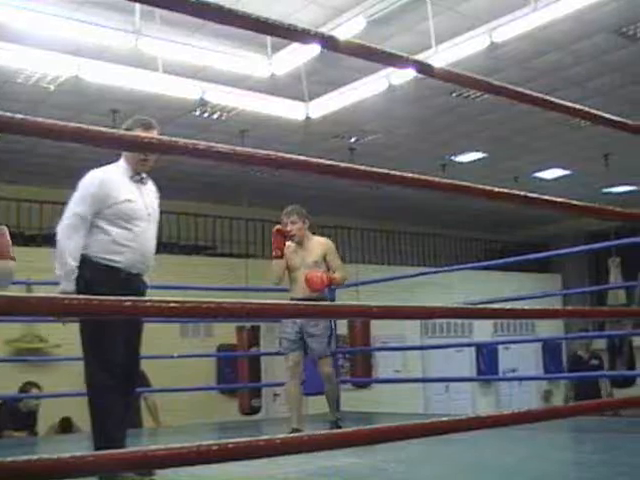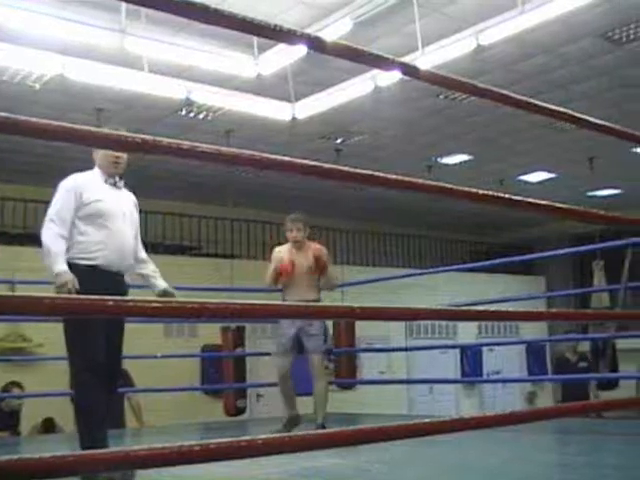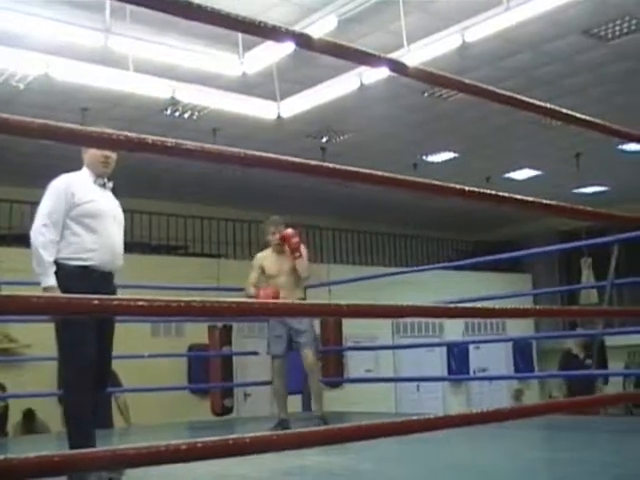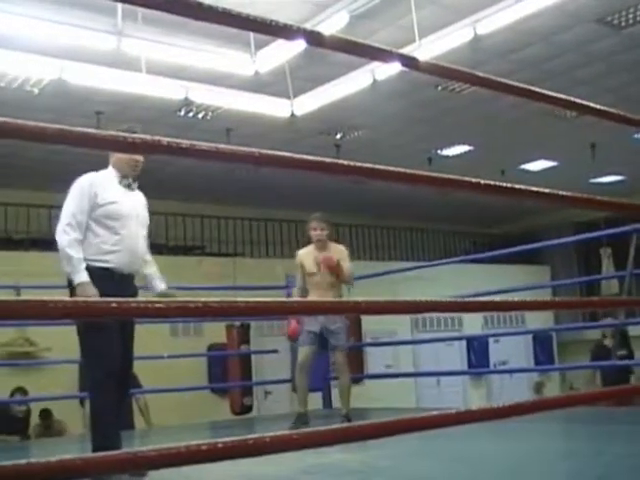
dt=0.5s
person 1, frame 1
left shoulder: (150, 189)
right shoulder: (101, 180)
right elbow: (69, 229)
right wrist: (68, 286)
left hip: (133, 285)
right hip: (101, 281)
left knee: (128, 370)
right knee: (106, 369)
left ankle: (117, 450)
person 1, frame 2
left shoulder: (129, 198)
right shoulder: (76, 184)
left elbow: (136, 248)
right elbow: (52, 229)
left wrist: (158, 283)
right wrist: (60, 270)
left hip: (115, 286)
right hip: (83, 281)
left knee: (110, 367)
right knee: (89, 367)
left ankle: (98, 445)
right ankle: (94, 451)
person 1, frame 3
left shoulder: (112, 199)
right shoulder: (67, 184)
right elbow: (42, 234)
right wrist: (48, 282)
left hip: (104, 286)
right hip: (75, 283)
left knee: (99, 370)
right knee: (79, 369)
left ankle: (86, 448)
right ankle: (82, 452)
person 1, frame 4
left shoulder: (139, 199)
right shoulder: (90, 184)
right elbow: (68, 234)
left wrist: (160, 286)
right wrist: (80, 281)
left hip: (124, 286)
right hip: (94, 283)
left knee: (121, 371)
right knee: (104, 369)
left ankle: (108, 447)
right ankle: (107, 452)
person 2, frame 1
left shoulder: (324, 245)
right shoulder: (285, 248)
left elbow: (342, 275)
right elbow: (277, 279)
left wrist: (327, 280)
right wrist: (277, 249)
left knee: (326, 370)
right knee: (293, 369)
left ankle: (334, 418)
right ankle: (296, 427)
person 2, frame 2
left shoulder: (318, 251)
right shoulder: (279, 252)
left elbow: (329, 285)
right elbow: (270, 283)
left wrist: (323, 268)
right wrist: (276, 273)
left knee: (318, 368)
right knee: (283, 369)
left ankle: (320, 423)
right ankle: (292, 414)
person 2, frame 3
left shoulder: (299, 249)
right shoulder: (261, 259)
left elbow: (304, 276)
right elbow: (249, 288)
left wrist: (296, 250)
right wrist: (259, 294)
right hip: (276, 315)
left knee: (311, 362)
right knee: (278, 368)
left ankle: (320, 414)
right ankle: (283, 418)
person 2, frame 4
left shoulder: (340, 251)
right shoulder: (301, 255)
left elbow: (349, 277)
right elbow: (300, 287)
left wrist: (337, 270)
left hip: (336, 313)
right hip: (311, 313)
left knee: (341, 363)
right knee: (302, 362)
left ankle: (345, 414)
right ankle: (302, 413)
